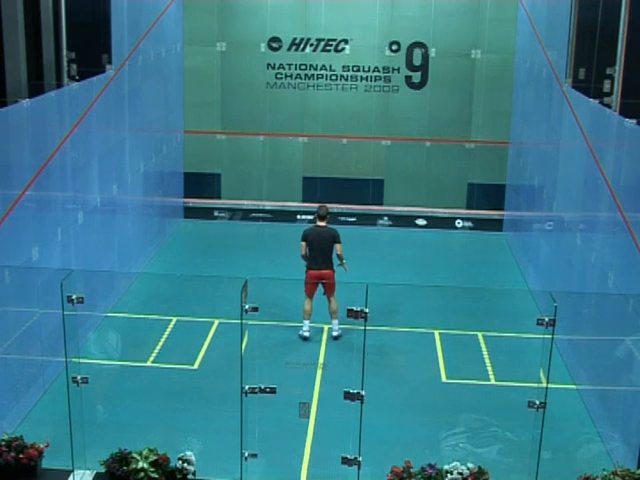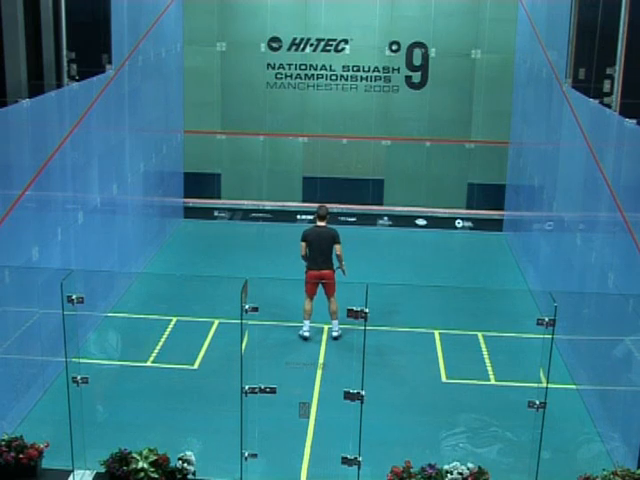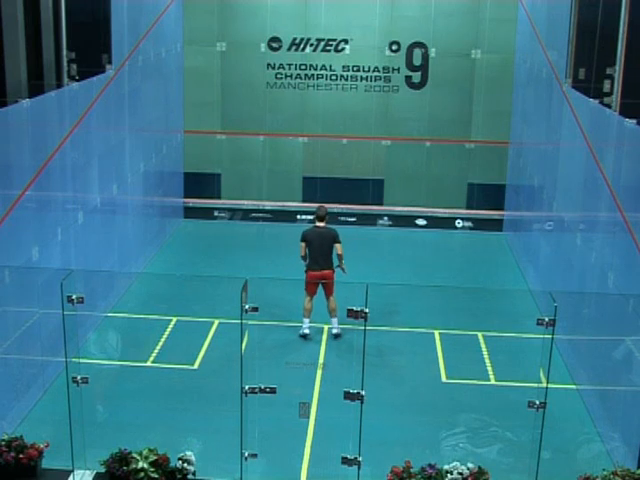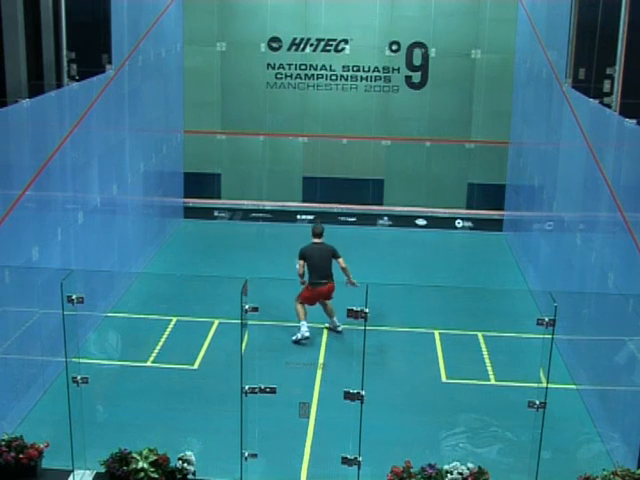
dt=0.2s
person 1, frame 1
left shoulder: (307, 232)
right shoulder: (333, 232)
left elbow: (303, 253)
right elbow: (339, 252)
right wrist: (343, 262)
left hip: (312, 271)
right hip: (328, 271)
left knee: (308, 299)
right knee: (331, 298)
left ankle: (306, 330)
right ankle: (335, 329)
person 1, frame 2
left shoulder: (307, 232)
right shoulder: (333, 232)
left elbow: (303, 254)
right elbow: (338, 252)
right wrist: (342, 264)
left hip: (312, 271)
right hip: (328, 271)
left knee: (309, 299)
right knee: (331, 299)
left ankle: (306, 330)
right ankle: (335, 330)
person 1, frame 3
left shoulder: (306, 233)
right shoulder: (333, 232)
left elbow: (303, 254)
right elbow: (339, 252)
right wrist: (341, 263)
left hip: (313, 271)
right hip: (328, 272)
left knee: (309, 297)
right knee: (330, 298)
left ankle: (306, 328)
right ankle: (335, 328)
person 1, frame 4
left shoulder: (304, 250)
right shoulder: (331, 249)
left elbow: (301, 272)
right elbow: (343, 265)
left wrist: (302, 280)
right wrist: (349, 278)
left hip: (314, 287)
right hip: (329, 285)
left knee: (299, 302)
right knee: (324, 302)
left ankle: (303, 331)
right ankle: (335, 325)
